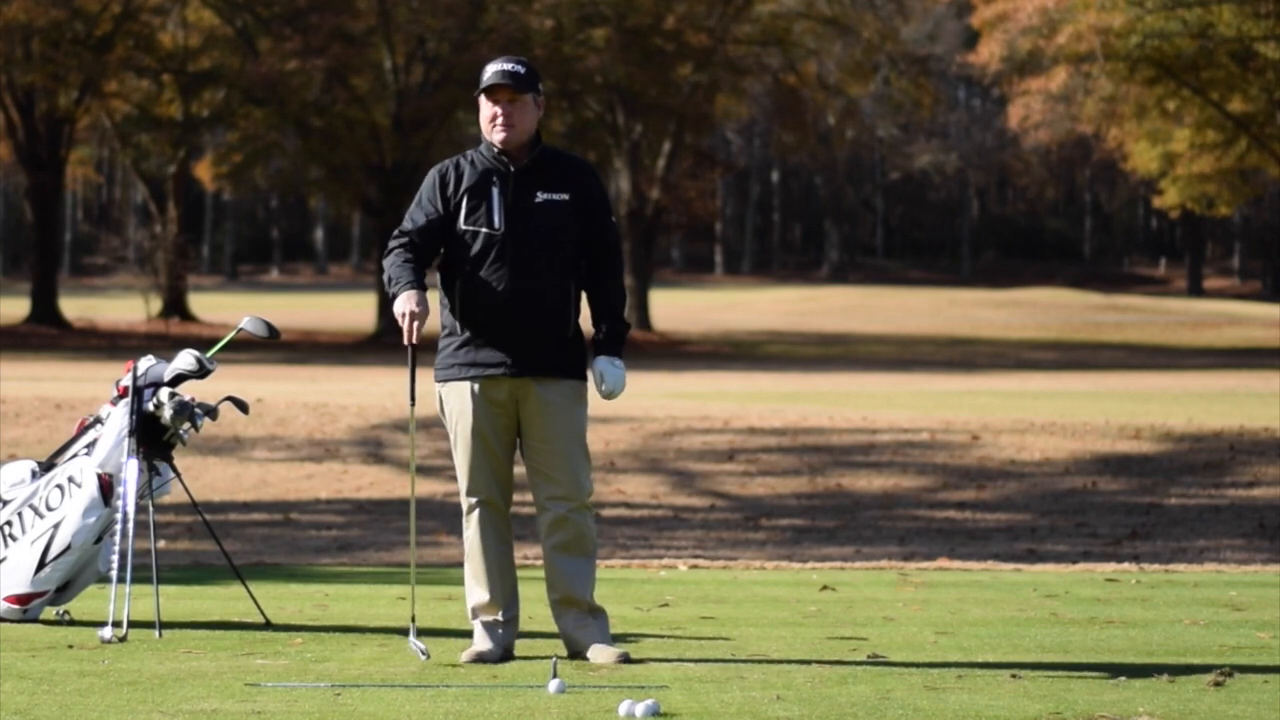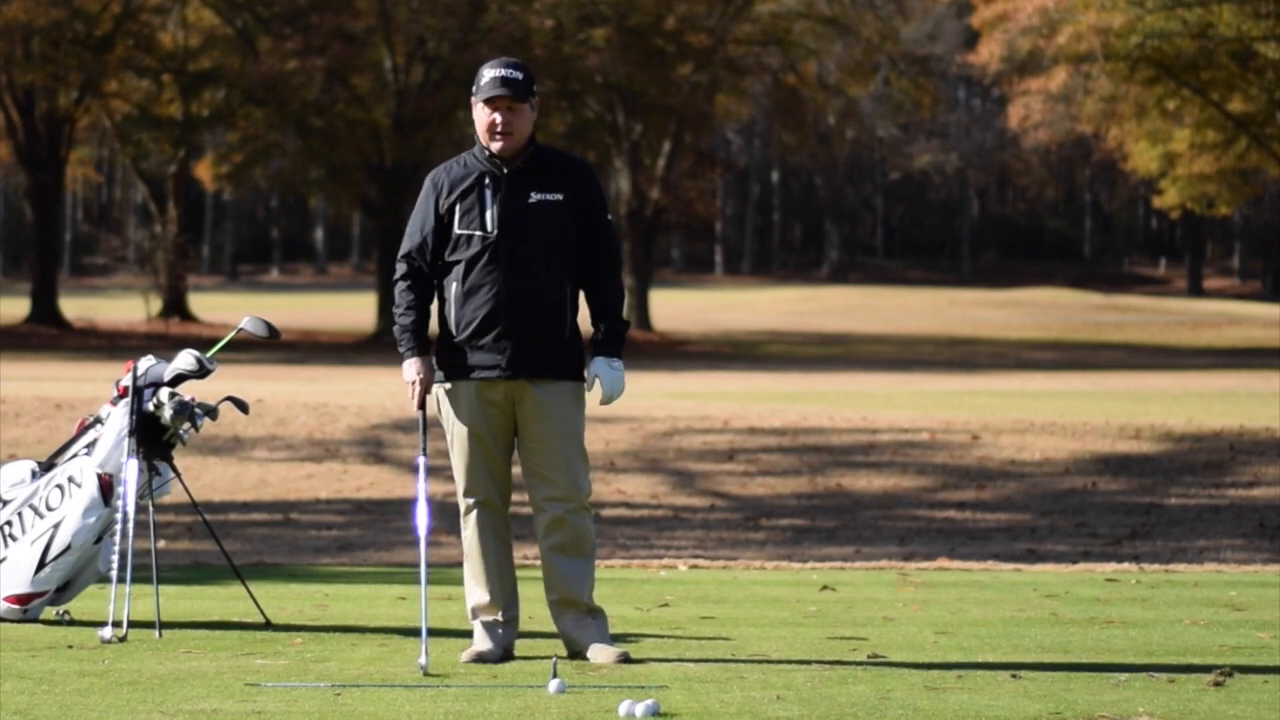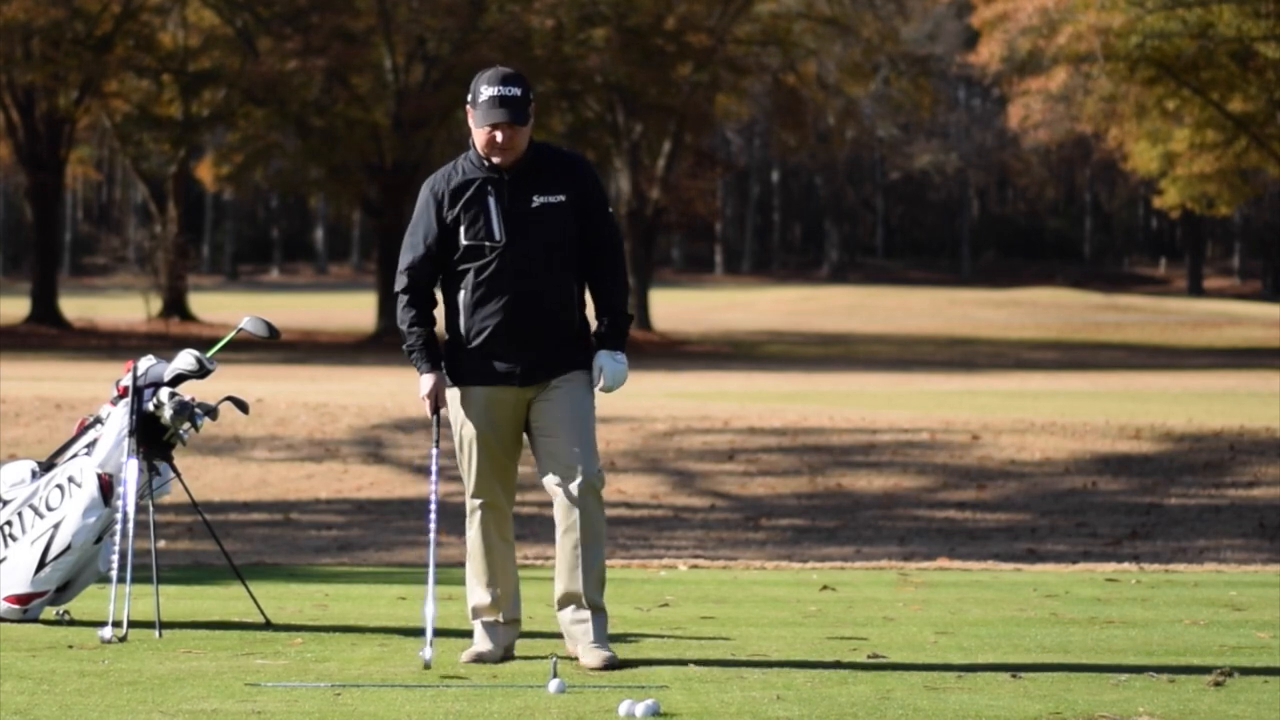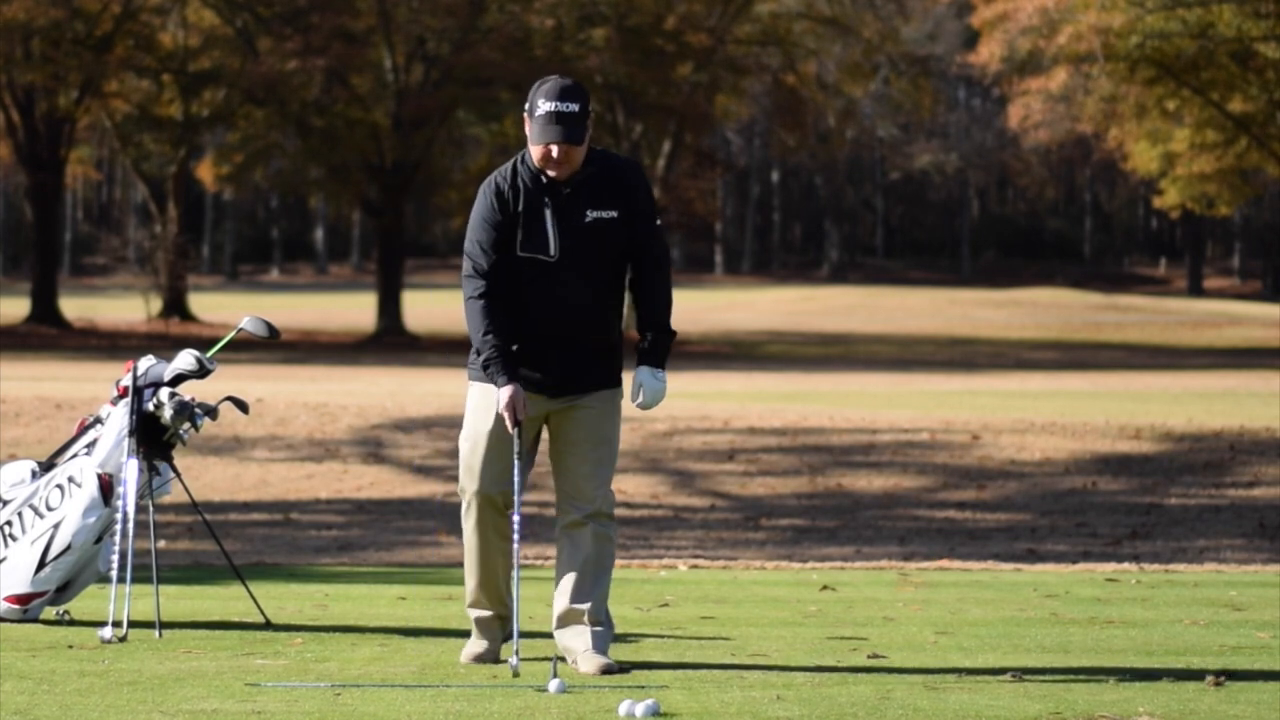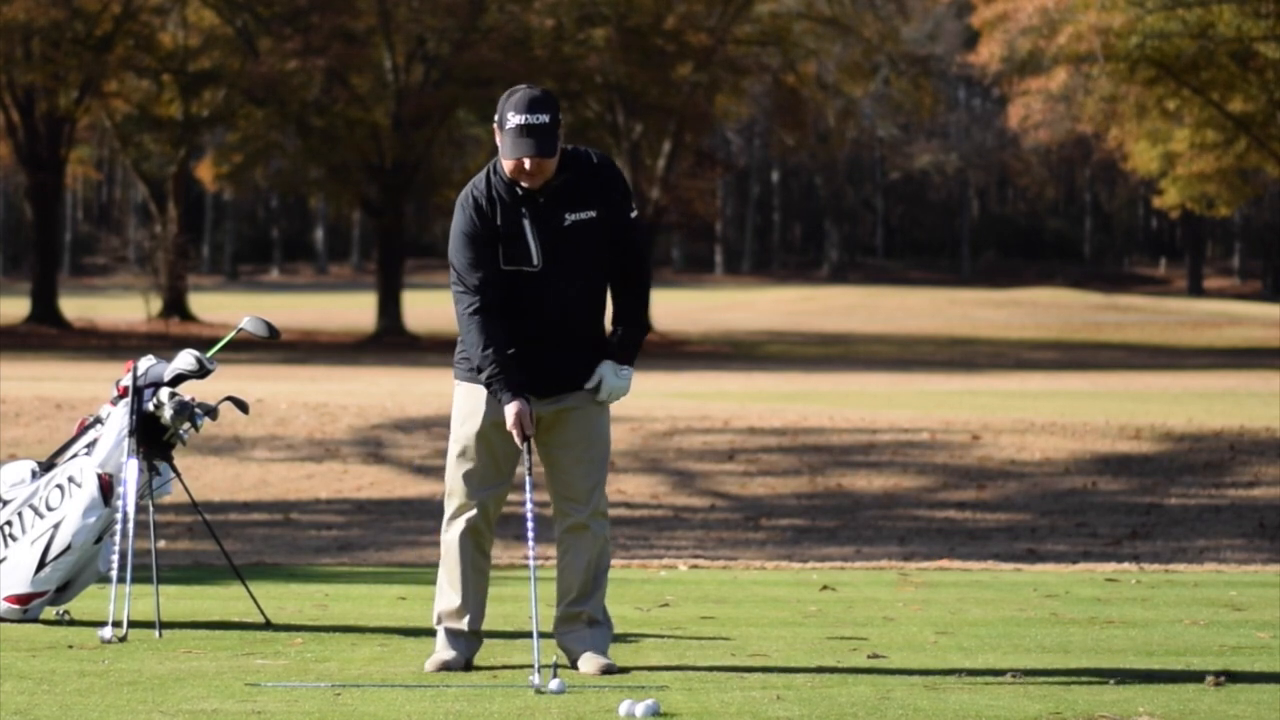
dt=0.5s
person 1, frame 1
left shoulder: (575, 178)
right shoulder: (451, 177)
left elbow: (605, 268)
right elbow: (406, 243)
left wrist: (610, 346)
right wrist: (406, 287)
left hip: (555, 368)
right hip: (471, 366)
left knee: (567, 498)
right knee: (482, 500)
left ankle: (583, 626)
right ankle: (493, 627)
person 1, frame 2
left shoulder: (571, 178)
right shoulder: (446, 182)
left elbow: (603, 268)
right elbow: (411, 270)
left wrist: (608, 348)
right wrist: (414, 347)
left hip: (552, 370)
right hip: (467, 372)
left knee: (565, 499)
right knee: (480, 501)
left ankle: (581, 626)
right ankle: (493, 628)
person 1, frame 3
left shoulder: (571, 174)
right shoulder: (444, 188)
left elbow: (605, 259)
right elbow: (412, 283)
left wrist: (612, 339)
right wrist: (426, 364)
left hip: (562, 368)
right hip: (477, 373)
left knee: (577, 485)
right knee: (486, 502)
left ankle: (584, 627)
right ankle: (494, 628)
person 1, frame 4
left shoulder: (624, 183)
right shoulder: (501, 190)
left elbow: (651, 271)
right elbow: (481, 287)
left wrist: (652, 355)
right wrist: (500, 375)
left hip: (591, 379)
right hip: (509, 375)
left knee: (587, 505)
right knee: (485, 493)
left ankle: (582, 631)
right ankle: (490, 623)
person 1, frame 5
left shoulder: (600, 179)
right shoulder: (478, 201)
left elbow: (632, 267)
right elbow: (475, 305)
left wrist: (622, 352)
right wrist: (506, 392)
left hip: (579, 380)
right hip: (492, 378)
left knee: (585, 508)
right knee: (470, 502)
left ankle: (584, 635)
right ankle: (456, 635)
